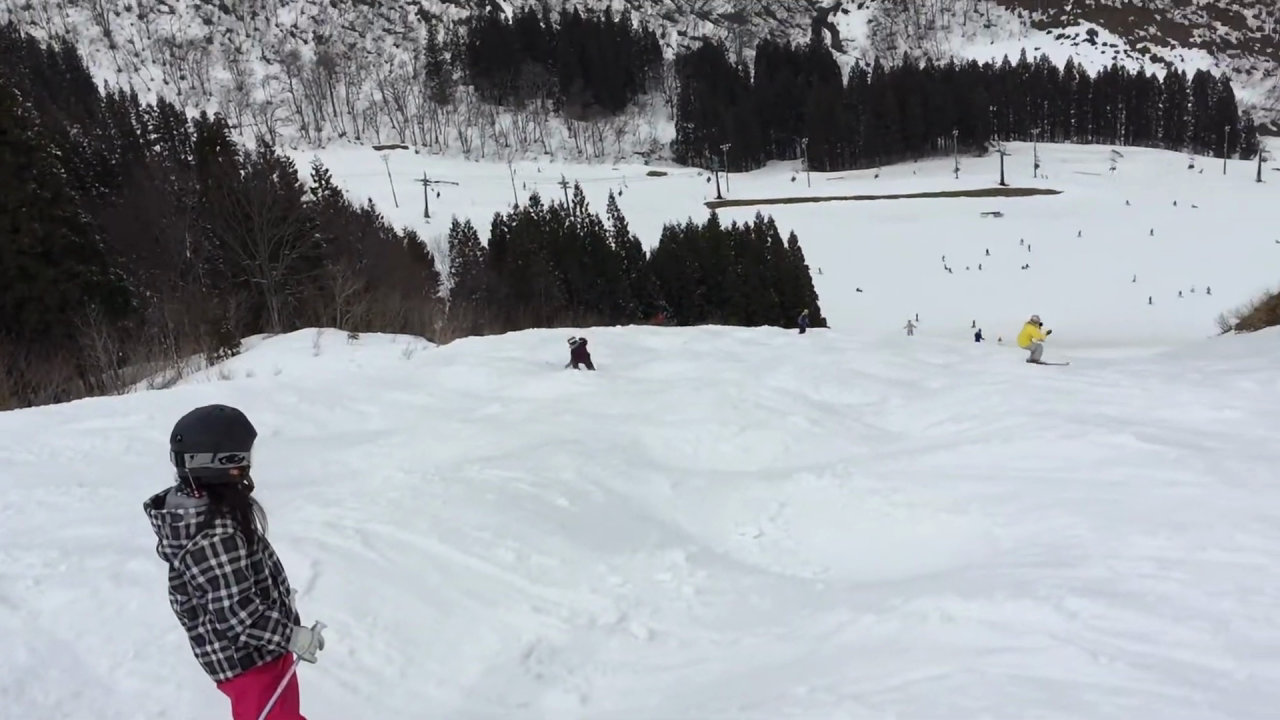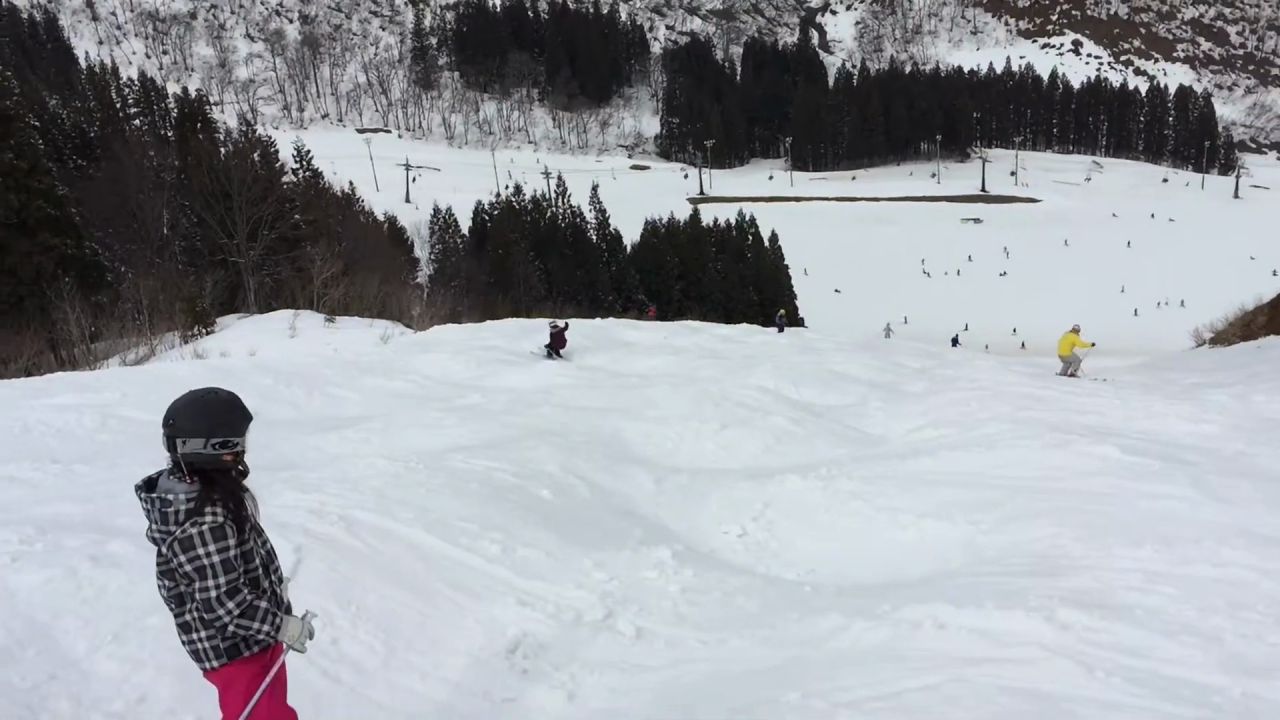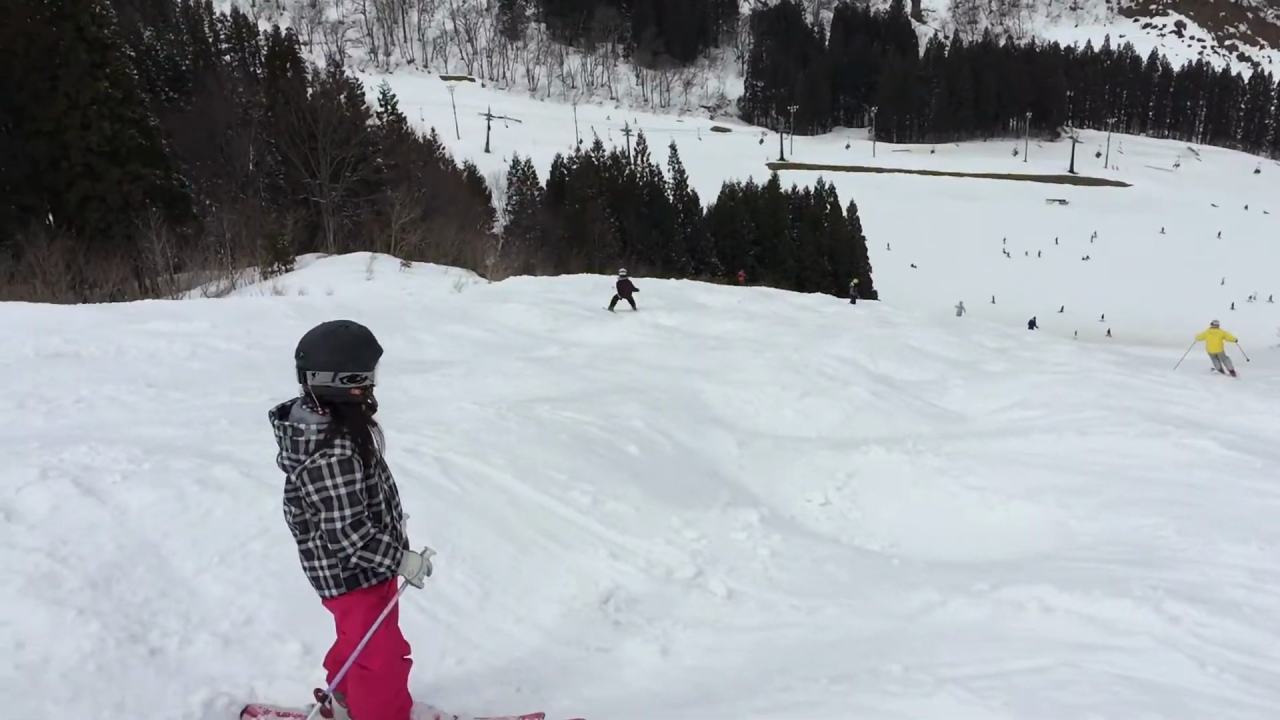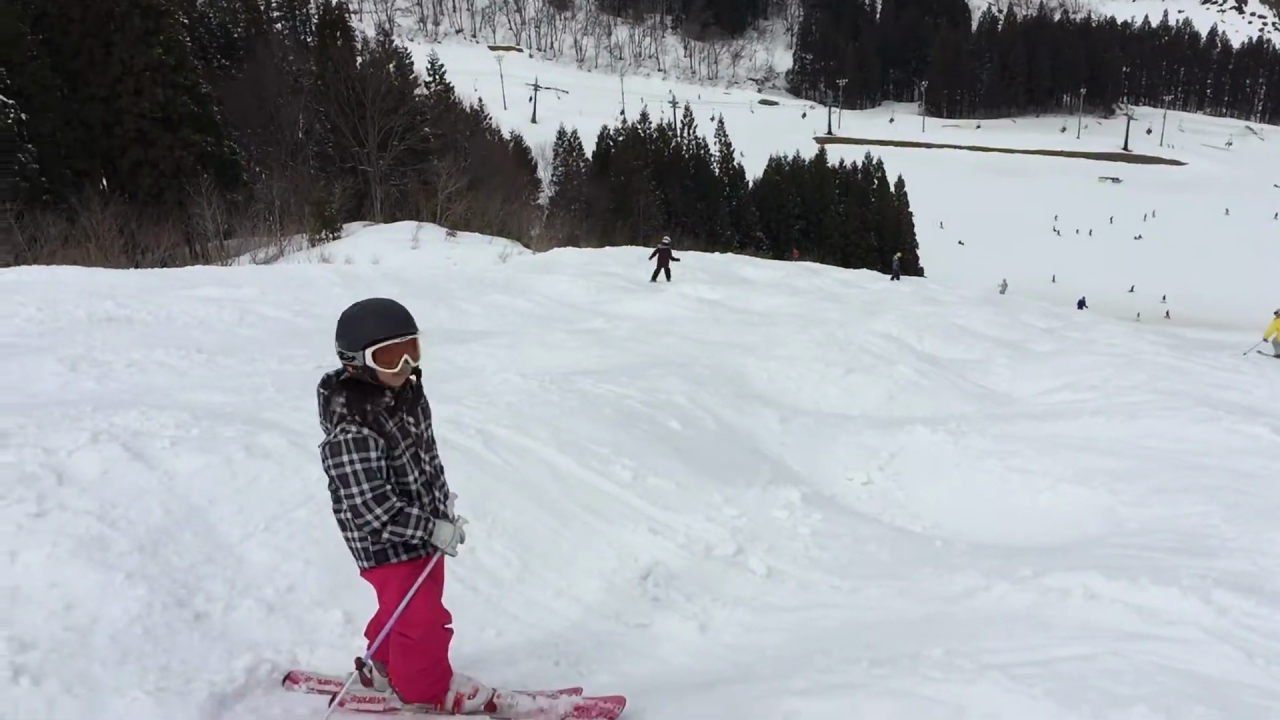
dt=0.5s
person 1, frame 1
left shoulder: (199, 506)
right shoulder: (215, 536)
right elbow: (236, 614)
right wrist: (293, 637)
left hip: (252, 649)
right hip: (248, 658)
person 1, frame 2
left shoulder: (196, 489)
right shoulder: (205, 522)
right elbow: (223, 603)
right wrist: (282, 625)
left hip: (248, 636)
right hip: (234, 645)
person 1, frame 3
left shoulder: (325, 419)
right shoulder: (332, 455)
right elbow: (346, 533)
left wrist: (392, 552)
right wrist: (402, 560)
left hip: (362, 563)
right hip: (352, 571)
left knee: (360, 639)
right knee: (379, 650)
person 1, frame 4
left shoulder: (405, 394)
right shoulder: (353, 428)
right elbow: (371, 507)
left wrist: (440, 504)
right wrist: (433, 528)
left hip: (421, 529)
right hip: (390, 545)
left knee: (403, 610)
right knee: (420, 619)
left ankle: (386, 668)
right ankle: (428, 689)
